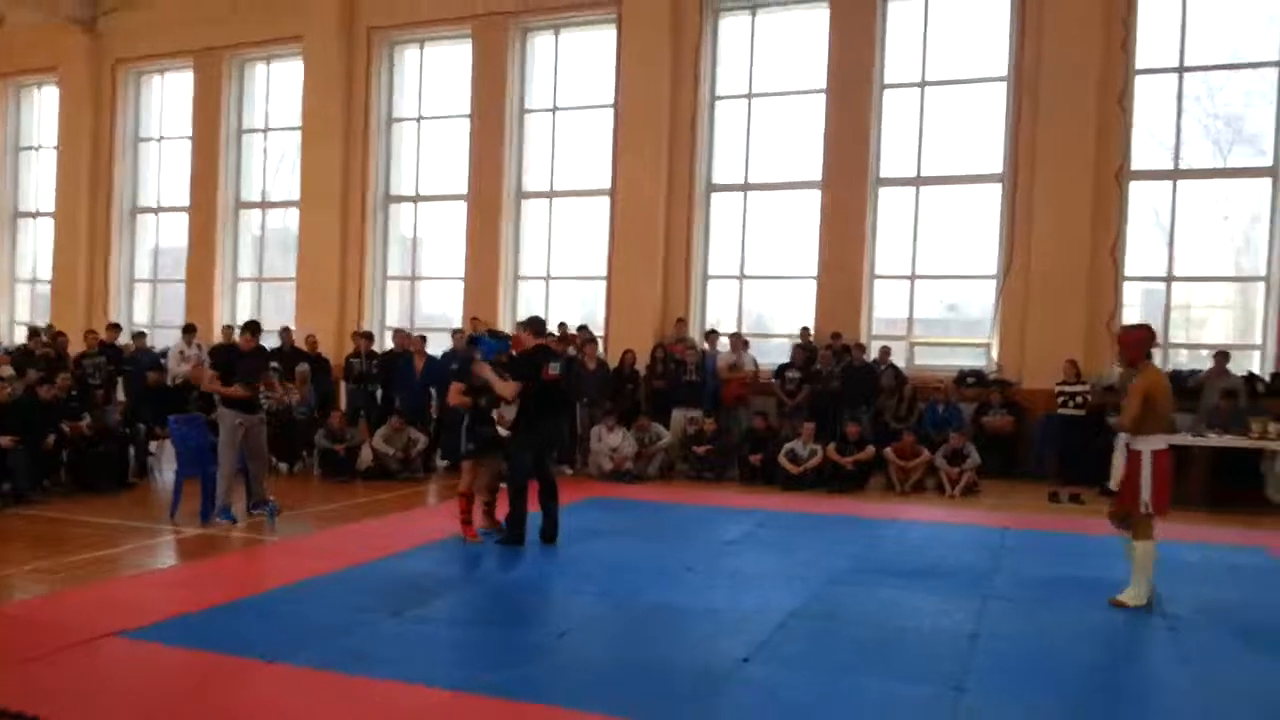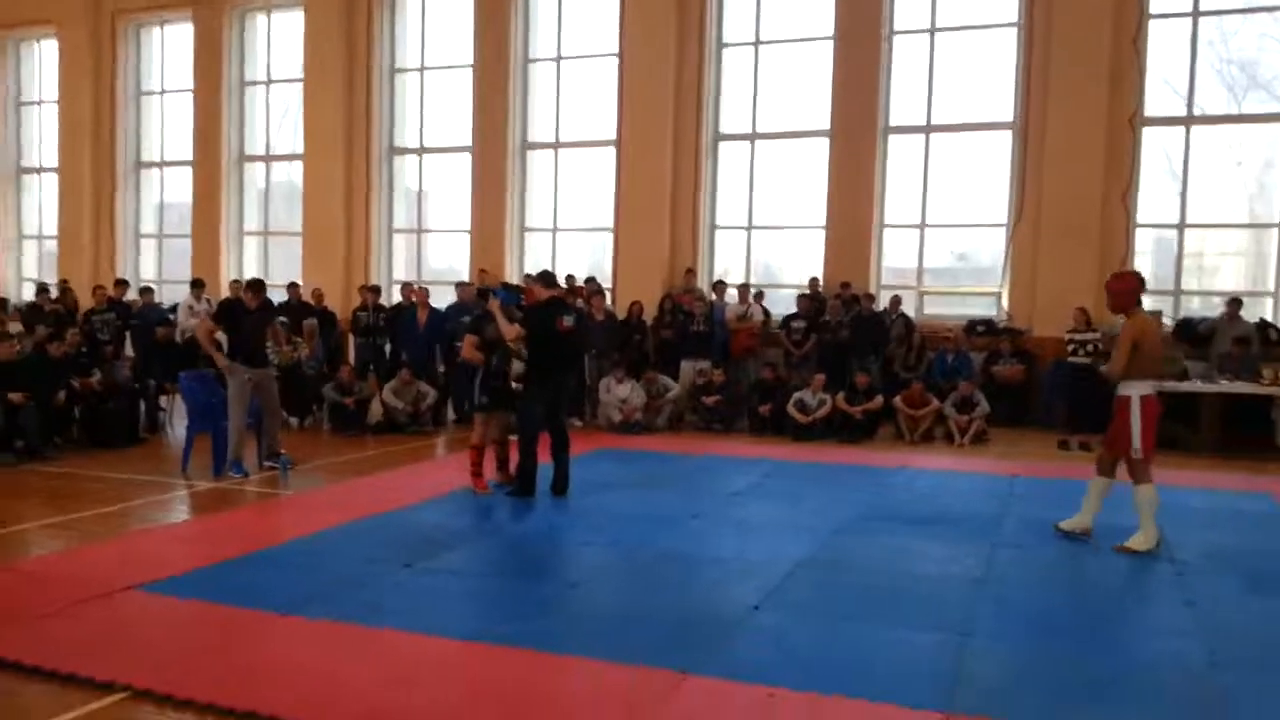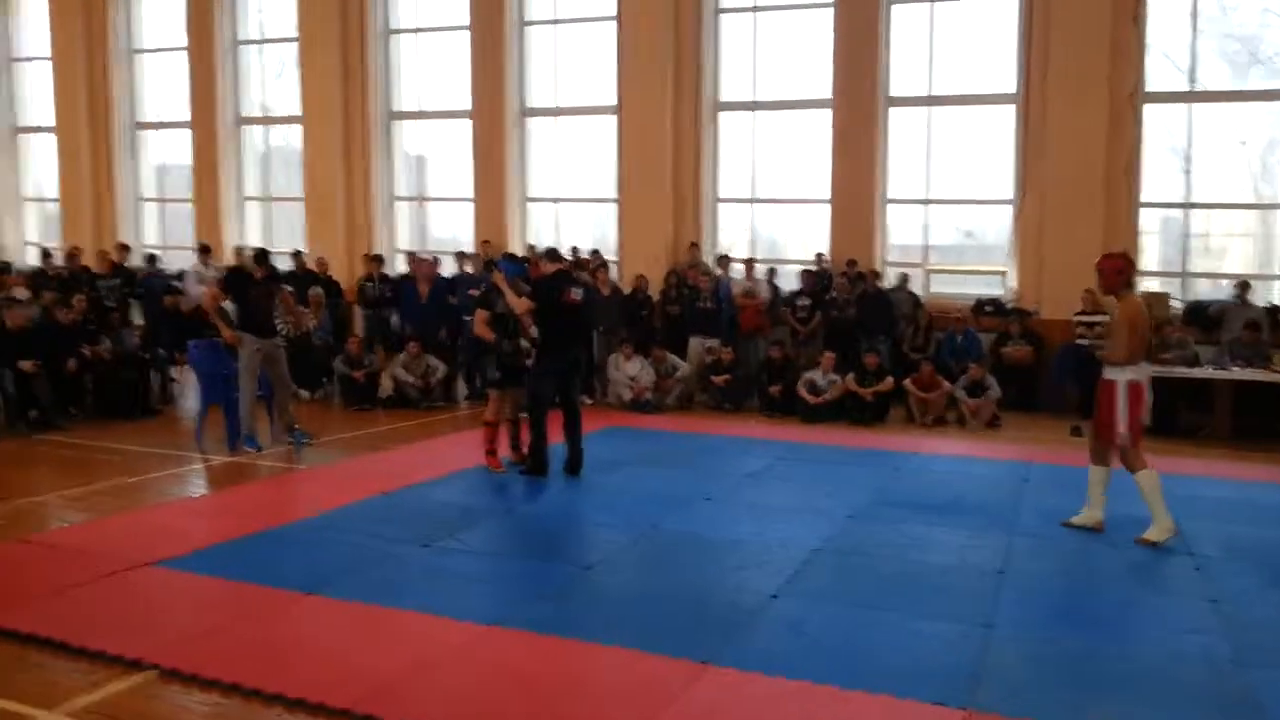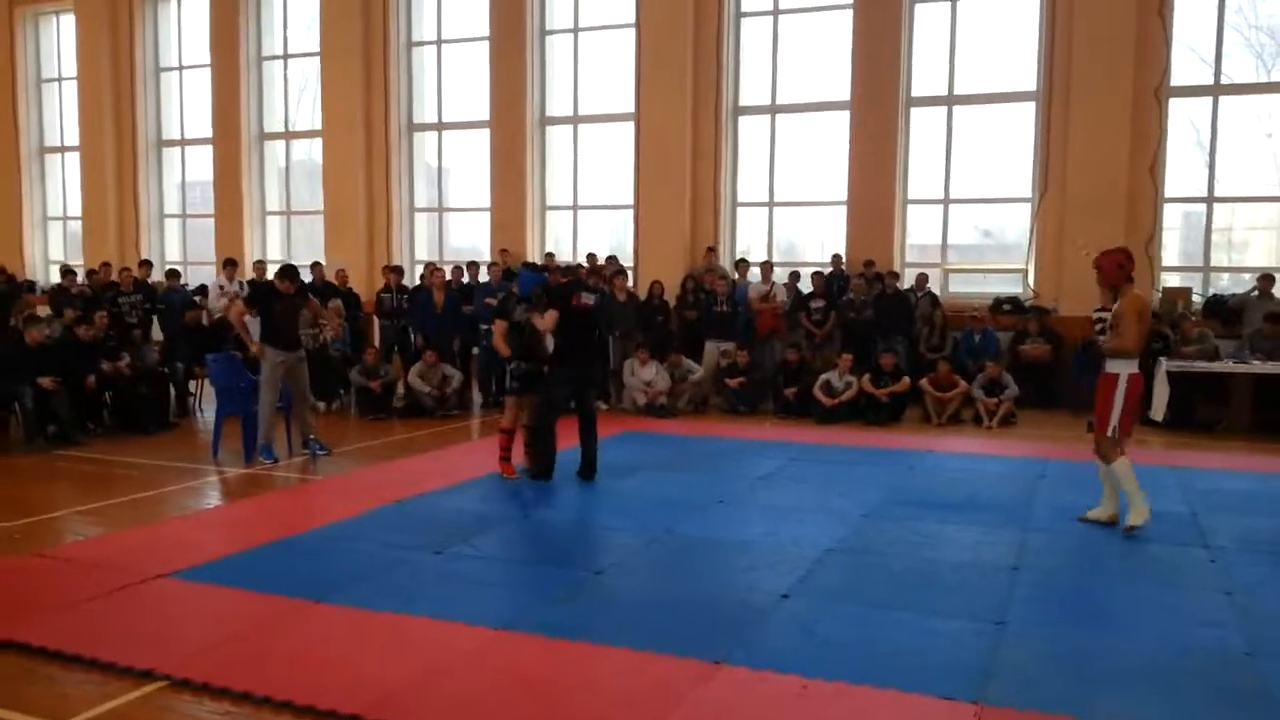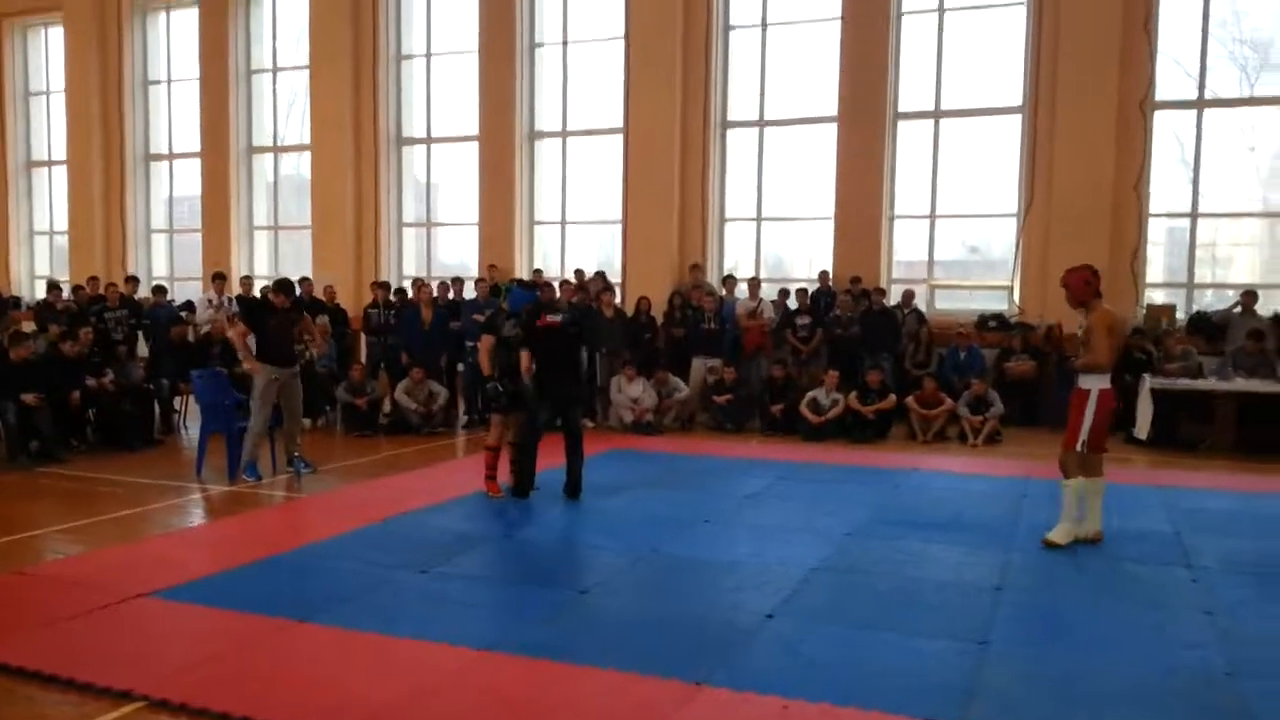
dt=0.2s
person 1, frame 1
left shoulder: (1143, 381)
right shoulder: (1157, 377)
left elbow: (1126, 423)
right elbow: (1167, 421)
left hip: (1147, 457)
right hip: (1148, 453)
left knee: (1141, 523)
right knee: (1120, 515)
left ankle: (1139, 591)
right ankle: (1142, 581)
person 1, frame 2
left shoulder: (1132, 327)
right shoulder: (1150, 323)
left elbow: (1116, 371)
right elbow: (1158, 366)
left wrist: (1103, 368)
right wrist: (1139, 373)
left hip: (1135, 402)
right hip: (1139, 399)
left knee: (1138, 469)
right knee: (1106, 461)
left ankle: (1148, 535)
right ankle: (1083, 521)
person 1, frame 3
left shoulder: (1124, 310)
right shoulder: (1133, 305)
left elbow: (1117, 356)
left wrist: (1097, 353)
right wrist: (1106, 350)
left hip: (1121, 386)
right hip: (1118, 384)
left knee: (1130, 455)
right knee: (1099, 448)
left ankle: (1163, 522)
right ankle: (1093, 514)
person 1, frame 4
left shoulder: (1129, 303)
right shoulder: (1130, 301)
left elbow: (1128, 345)
left wrist: (1101, 347)
right wrist: (1105, 345)
left hip: (1121, 379)
right hip: (1117, 376)
left knee: (1108, 446)
right knee: (1106, 444)
left ankle: (1138, 506)
right ankle: (1109, 508)
person 1, frame 5
left shoulder: (1098, 318)
right shoulder: (1105, 316)
left elbow: (1101, 359)
left wrist: (1074, 363)
left hip: (1092, 394)
right hip: (1095, 392)
left knee: (1069, 460)
right knee: (1091, 462)
left ankle: (1065, 529)
right ankle: (1091, 526)
person 2, frame 1
left shoulder: (525, 358)
right shoulder: (557, 358)
left elbow: (510, 393)
left wrist: (488, 373)
left hip: (528, 428)
right hip: (550, 428)
left knee: (518, 480)
right knee: (546, 478)
left ankle: (515, 533)
right ankle: (550, 532)
person 2, frame 2
left shoulder: (539, 309)
right shoulder: (570, 311)
left elbow: (511, 335)
left wrist: (496, 311)
left hip: (539, 380)
right hip: (562, 380)
left knee: (529, 432)
right knee: (559, 430)
left ankle: (525, 485)
right ankle: (560, 485)
person 2, frame 3
left shoulder: (547, 283)
right shoulder: (580, 285)
left elbow: (521, 308)
left wrist: (504, 286)
left hip: (550, 356)
right hip: (574, 356)
left knee: (538, 408)
right knee: (571, 409)
left ankle: (538, 464)
right ankle: (574, 464)
person 2, frame 4
left shoulder: (561, 290)
right shoulder: (595, 295)
left elbow: (548, 325)
left hip: (565, 363)
right hip: (589, 363)
left knee: (546, 415)
right knee: (587, 416)
left ankle: (542, 468)
right ankle: (588, 469)
person 2, frame 5
left shoulder: (531, 321)
right shoulder: (573, 318)
left elbow: (525, 367)
right elbow: (582, 357)
left wrist: (533, 387)
left hip: (546, 386)
right hip: (574, 385)
left knee: (530, 435)
right knee: (574, 436)
left ankle: (522, 487)
right ankle: (574, 487)
person 3, frame 1
right shoulder: (466, 366)
right elbow: (453, 399)
left wrist: (496, 399)
right wrist: (478, 402)
left hip: (487, 422)
right hip: (470, 423)
left knee: (493, 468)
right knee: (469, 472)
left ankle: (488, 516)
right ankle: (466, 524)
person 3, frame 2
left shoulder: (505, 320)
right shoulder: (480, 320)
right elbow: (466, 351)
right wrist: (490, 361)
left hip: (501, 378)
right hip: (484, 378)
left knee: (503, 424)
right knee: (481, 425)
left ankle: (502, 471)
right ankle: (477, 476)
person 3, frame 3
left shoulder: (516, 294)
right shoulder: (489, 294)
right elbow: (478, 327)
right wrist: (500, 341)
left hip: (514, 354)
right hip: (496, 355)
left knee: (514, 402)
right knee: (495, 402)
left ankle: (515, 450)
right ankle: (490, 453)
person 3, frame 4
left shoulder: (535, 301)
right shoulder: (506, 302)
right elbow: (498, 337)
left wrist: (546, 356)
right wrist: (511, 361)
left hip: (534, 362)
right hip: (516, 363)
left knee: (533, 409)
right knee: (512, 410)
left ankle: (531, 456)
right ankle: (505, 460)
person 3, frame 5
left shoulder: (521, 317)
right shoulder: (494, 318)
right elbow: (484, 352)
right wrist: (489, 380)
left hip: (519, 379)
right hip: (501, 380)
left knee: (518, 427)
right knee: (498, 428)
left ankle: (515, 473)
right ankle: (490, 479)
person 4, frame 1
left shoulder: (261, 353)
right shoulder: (226, 353)
right elbow: (206, 383)
right wrist: (229, 391)
left hip: (255, 411)
right hip: (232, 412)
left knee: (260, 458)
right knee: (228, 461)
left ankle: (258, 500)
right ankle: (222, 507)
person 4, frame 2
left shoulder: (268, 306)
right shoulder: (230, 308)
right elbow: (202, 331)
left wrist: (281, 344)
right wrist: (218, 356)
left hip: (263, 366)
right hip: (239, 367)
left knee: (273, 410)
right knee: (238, 416)
left ankle: (272, 453)
right ankle: (234, 461)
person 4, frame 3
left shoulder: (273, 275)
right shoulder: (239, 278)
left elbow: (281, 293)
right elbow: (209, 298)
left hip: (272, 336)
right hip: (249, 338)
left knee: (283, 383)
right knee: (249, 387)
left ankle: (291, 428)
right ankle: (248, 434)
person 4, frame 4
left shoulder: (299, 288)
right shoulder: (262, 292)
left elbow: (311, 303)
right elbow: (235, 314)
left wrist: (329, 319)
right wrist: (251, 343)
left hip: (296, 349)
right hip: (273, 351)
left knee: (303, 396)
right knee: (269, 399)
left ankle: (309, 438)
right ankle: (264, 445)
person 4, frame 5
left shoulder: (294, 305)
right shoulder: (257, 309)
left elbow: (304, 321)
right elbow: (239, 335)
left wrist: (314, 337)
right wrist: (251, 361)
left hip: (291, 366)
right hip: (267, 368)
left knee: (294, 414)
right knee: (260, 416)
left ankle: (294, 456)
right ankle: (249, 463)
